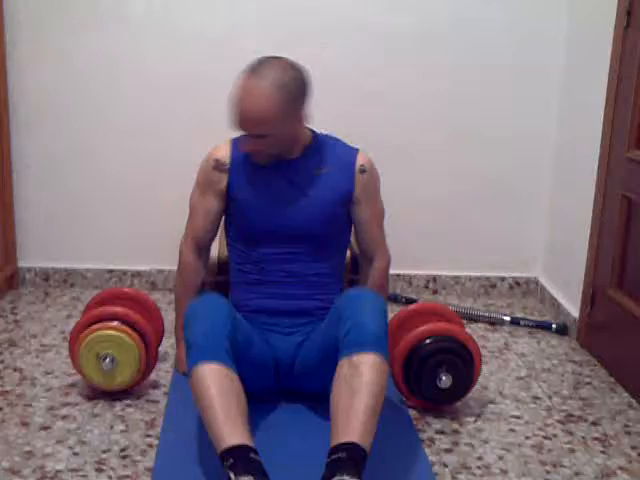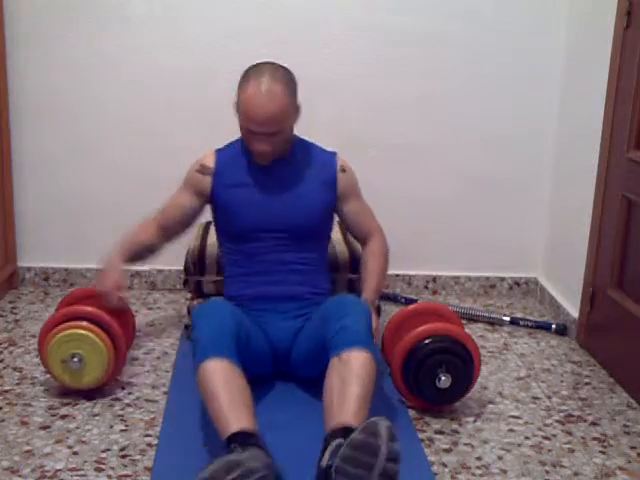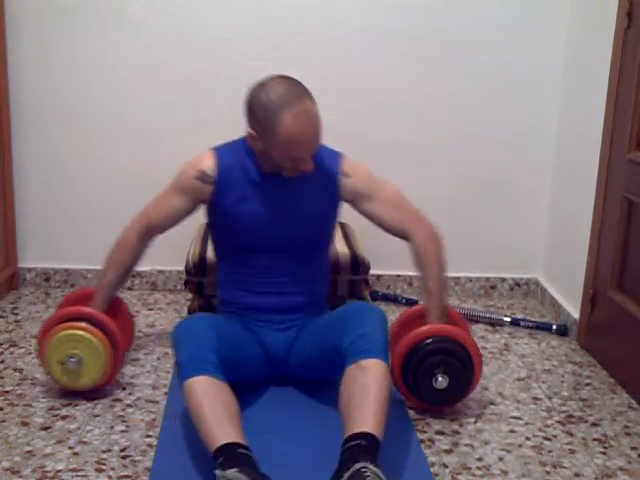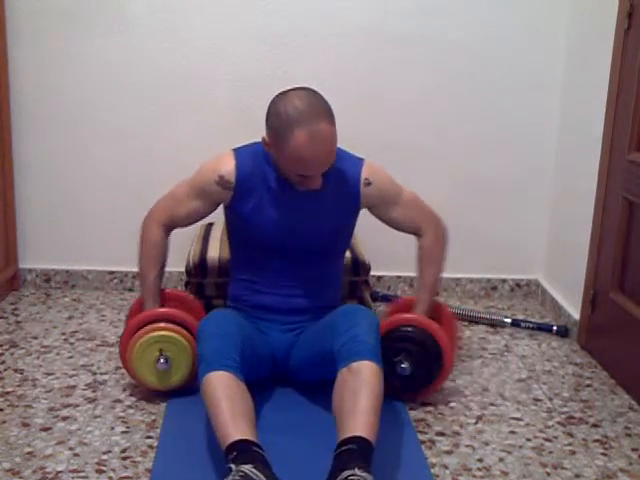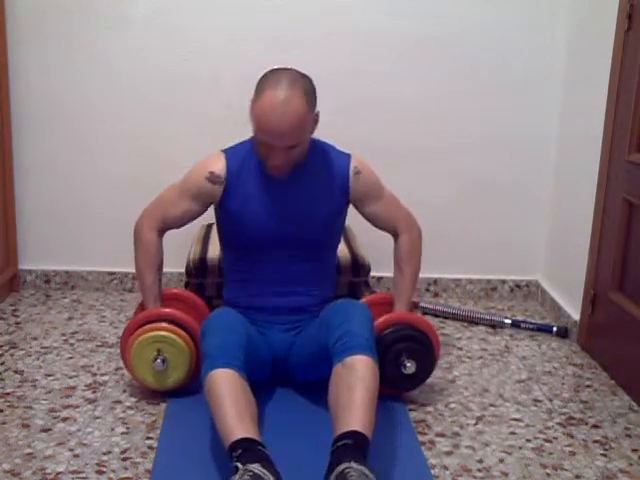
dt=1s
person 1, frame 1
left shoulder: (355, 169)
right shoulder: (223, 164)
left elbow: (375, 260)
right elbow: (194, 251)
left wrist: (368, 339)
right wrist: (183, 338)
left hip: (320, 345)
right hip: (250, 341)
left knee: (364, 305)
right knee: (207, 312)
person 1, frame 2
left shoulder: (331, 169)
right shoulder: (214, 169)
left elbow: (373, 240)
right elbow: (160, 228)
left wrist: (366, 310)
right wrist: (119, 258)
left hip: (313, 329)
right hip: (250, 328)
left knee: (350, 312)
right knee: (213, 316)
person 1, frame 3
left shoulder: (338, 171)
right shoulder: (213, 171)
left elbow: (421, 232)
right elbow: (141, 231)
left wrist: (435, 322)
right wrist: (97, 309)
left hip: (311, 334)
right hip: (241, 332)
left knee: (367, 318)
right knee: (193, 332)
person 1, frame 4
left shoulder: (360, 177)
right shoulder: (231, 173)
left elbow: (431, 229)
right elbow: (157, 222)
left wrist: (421, 314)
right wrist: (152, 311)
left hip: (317, 334)
right hip: (250, 330)
left knee: (358, 321)
right knee: (216, 327)
person 1, frame 5
left shoulder: (347, 172)
right shoulder: (221, 171)
left elbow: (407, 230)
right elbow: (148, 225)
left wrist: (400, 316)
right wrist: (155, 314)
left hip: (313, 335)
right hip: (248, 333)
left knee: (352, 315)
right knee: (220, 325)
